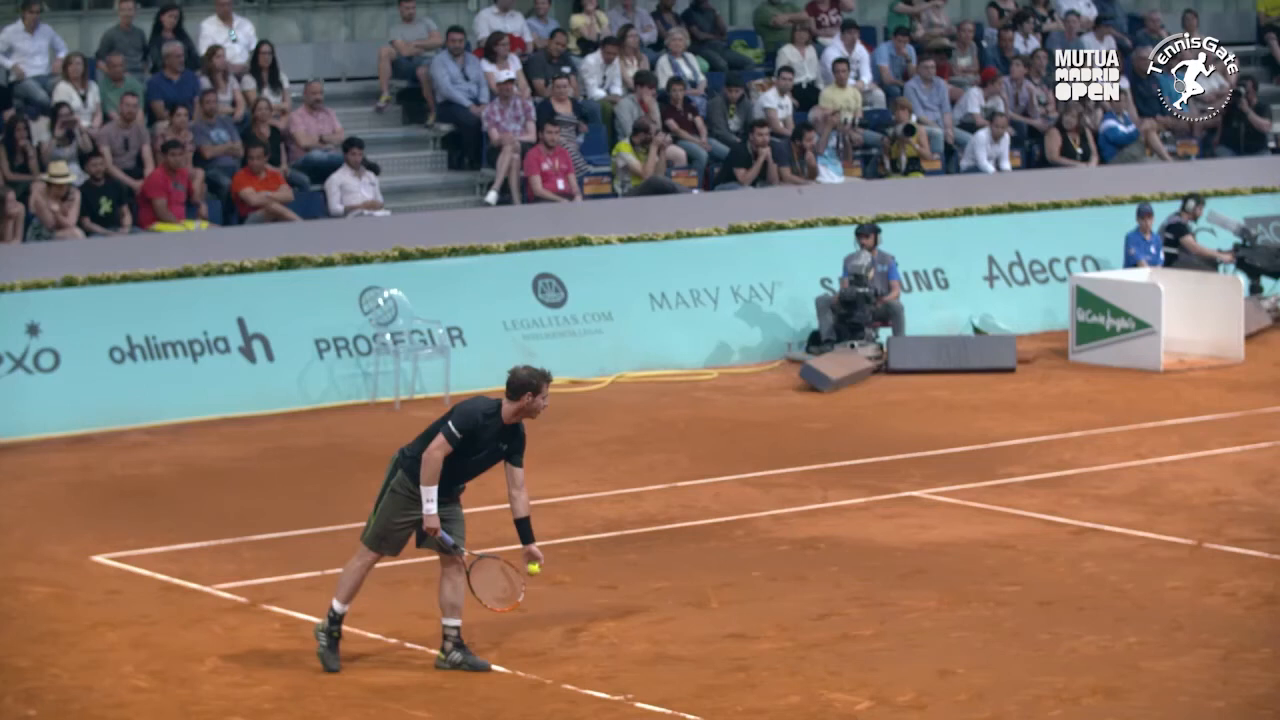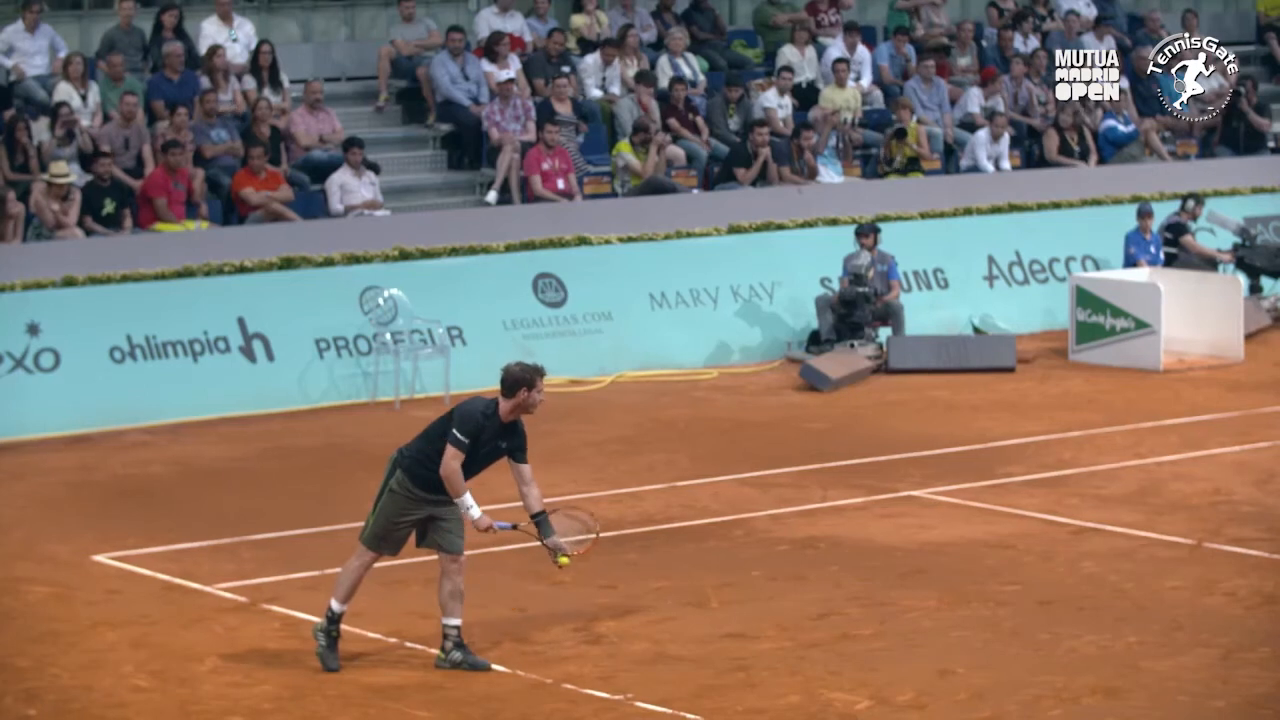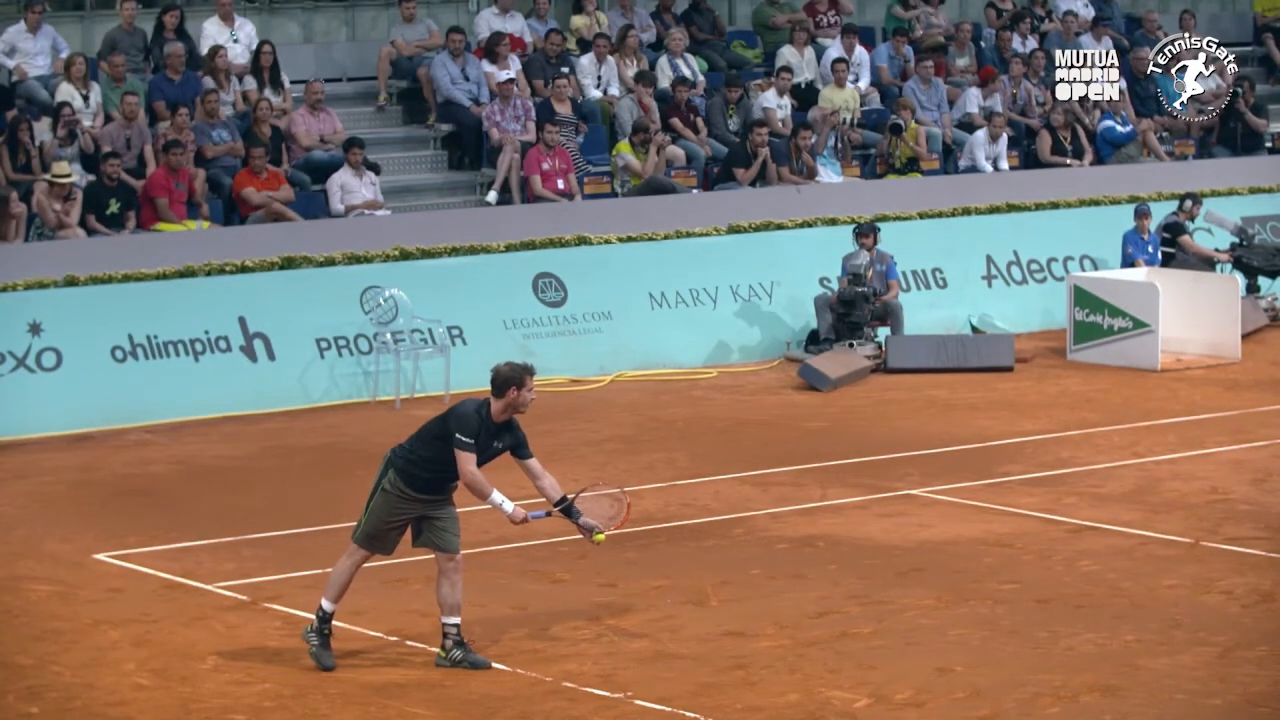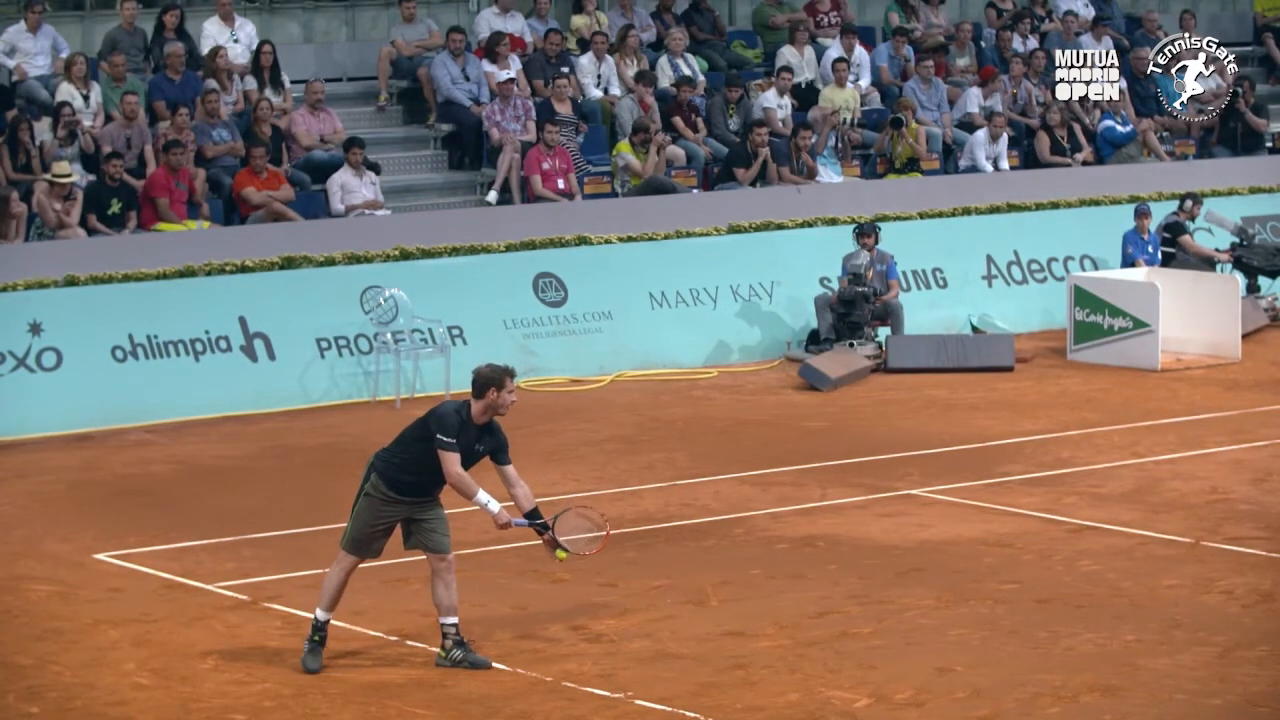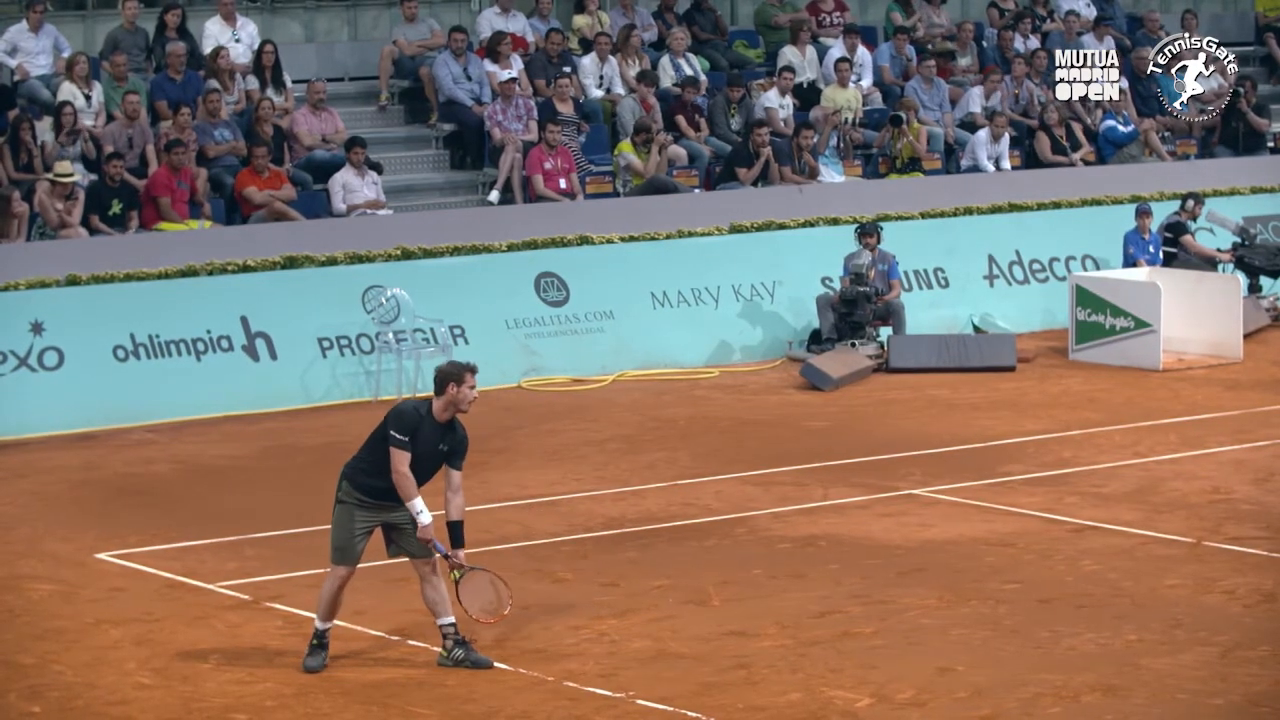
dt=1s
person 1, frame 1
left shoulder: (515, 435)
right shoulder: (474, 412)
left elbow: (517, 490)
right elbow: (432, 454)
left wrist: (528, 541)
right wrist: (429, 509)
left hip: (447, 493)
right hip: (410, 481)
left knee: (454, 562)
right knee: (370, 554)
left ankle: (451, 646)
right ankle: (330, 629)
person 1, frame 2
left shoulder: (515, 432)
right shoulder: (473, 413)
left elbow: (528, 486)
right elbow: (448, 469)
left wrist: (547, 532)
right wrist: (475, 513)
left hip: (444, 496)
right hip: (407, 484)
left knee: (454, 562)
right knee: (368, 554)
left ankle: (451, 646)
right ankle: (328, 628)
person 1, frame 3
left shoulder: (510, 431)
right shoulder: (467, 415)
left elbow: (541, 478)
right elbow: (468, 475)
left wrist: (576, 516)
right wrist: (508, 508)
left hip: (438, 494)
right hip: (400, 483)
left knee: (451, 561)
right knee: (359, 553)
left ankle: (451, 644)
right ankle: (320, 628)
person 1, frame 4
left shoulder: (493, 435)
right shoulder: (448, 415)
left elbow: (516, 486)
right elbow: (454, 474)
left wrist: (542, 528)
right wrist: (493, 508)
left hip: (424, 497)
right hip: (384, 488)
left knee: (444, 561)
right knee: (348, 560)
left ankle: (451, 645)
right ankle: (316, 637)
person 1, frame 5
left shoulder: (457, 436)
right shoulder: (407, 414)
left elbow: (454, 491)
right elbow: (399, 471)
left wrist: (457, 544)
right wrist: (423, 519)
left hip: (402, 501)
right hip: (358, 496)
left knee: (430, 565)
right knee: (342, 573)
left ankle: (453, 644)
right ankle: (319, 642)
